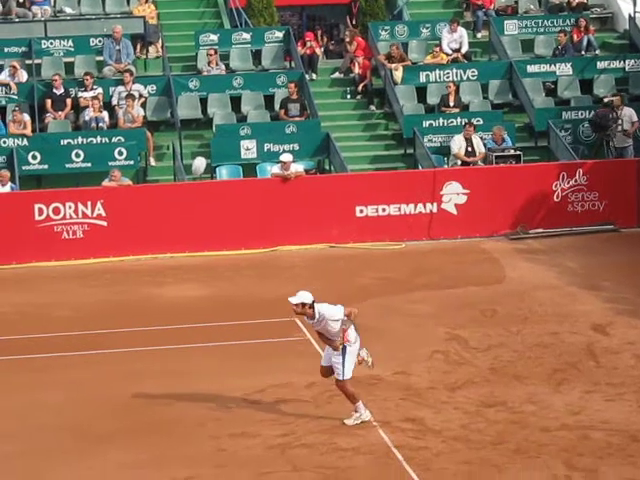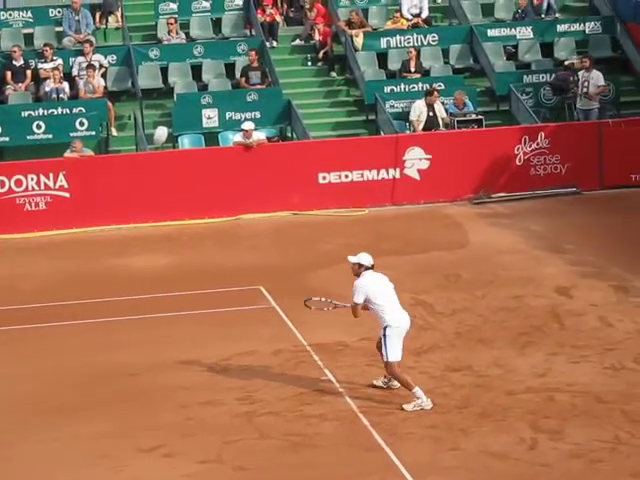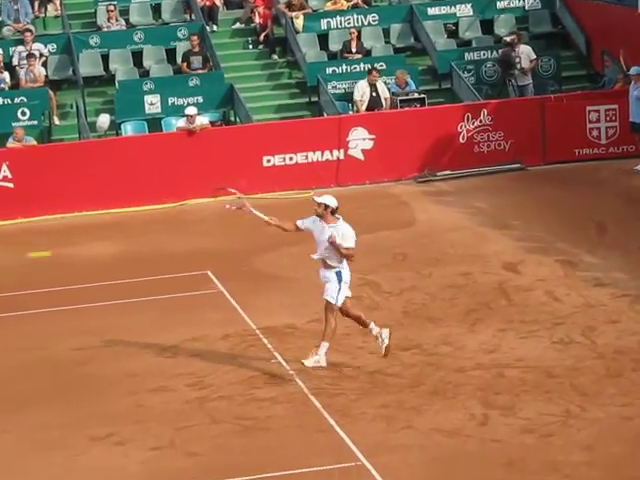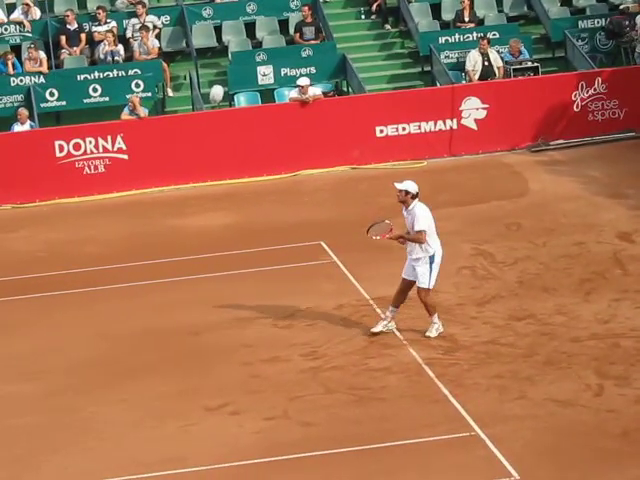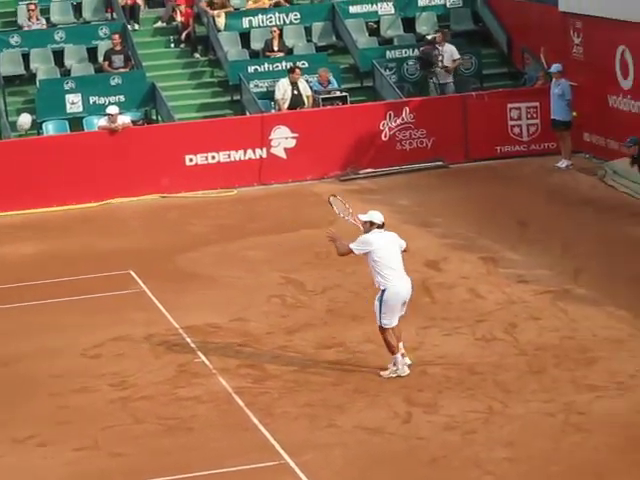
dt=1s
person 1, frame 1
left shoulder: (326, 311)
right shoulder: (309, 316)
left elbow: (353, 311)
right elbow: (320, 333)
left wrist: (344, 331)
right wrist: (329, 343)
left hip: (347, 343)
right hip: (335, 342)
left knee: (341, 384)
right knee: (325, 373)
left ankle: (362, 413)
right ankle: (360, 355)
person 1, frame 2
left shoulder: (360, 283)
right shoulder: (379, 276)
left elbow: (356, 313)
left wrist: (353, 306)
left hip: (393, 325)
right hip: (403, 319)
left knee: (392, 368)
right knee: (380, 347)
left ankle: (422, 399)
right ankle: (389, 380)
person 1, frame 3
left shoulder: (345, 229)
right shoulder: (315, 221)
left elbow: (350, 256)
right elbow: (293, 227)
left wrist: (337, 246)
right wrist: (276, 223)
left hip: (338, 274)
right hip: (328, 273)
left knee: (330, 311)
right knee: (346, 310)
left ankle: (320, 356)
right ankle: (379, 333)
person 1, frame 4
left shoulder: (420, 211)
right shoulder: (408, 209)
left elbow: (421, 238)
left wrist: (400, 236)
right wrist: (405, 238)
left hip: (428, 257)
right hip: (414, 255)
left knee: (423, 295)
right knee: (403, 289)
left ankle: (436, 323)
right ankle: (387, 321)
person 1, frame 5
left shoulder: (368, 239)
right shoulder: (392, 236)
left elbow: (341, 252)
right elbow: (405, 248)
left wrist: (336, 238)
left hip: (390, 289)
right hip: (405, 285)
left knee: (385, 330)
right knee: (392, 323)
left ankle: (399, 366)
right ankle: (402, 356)
